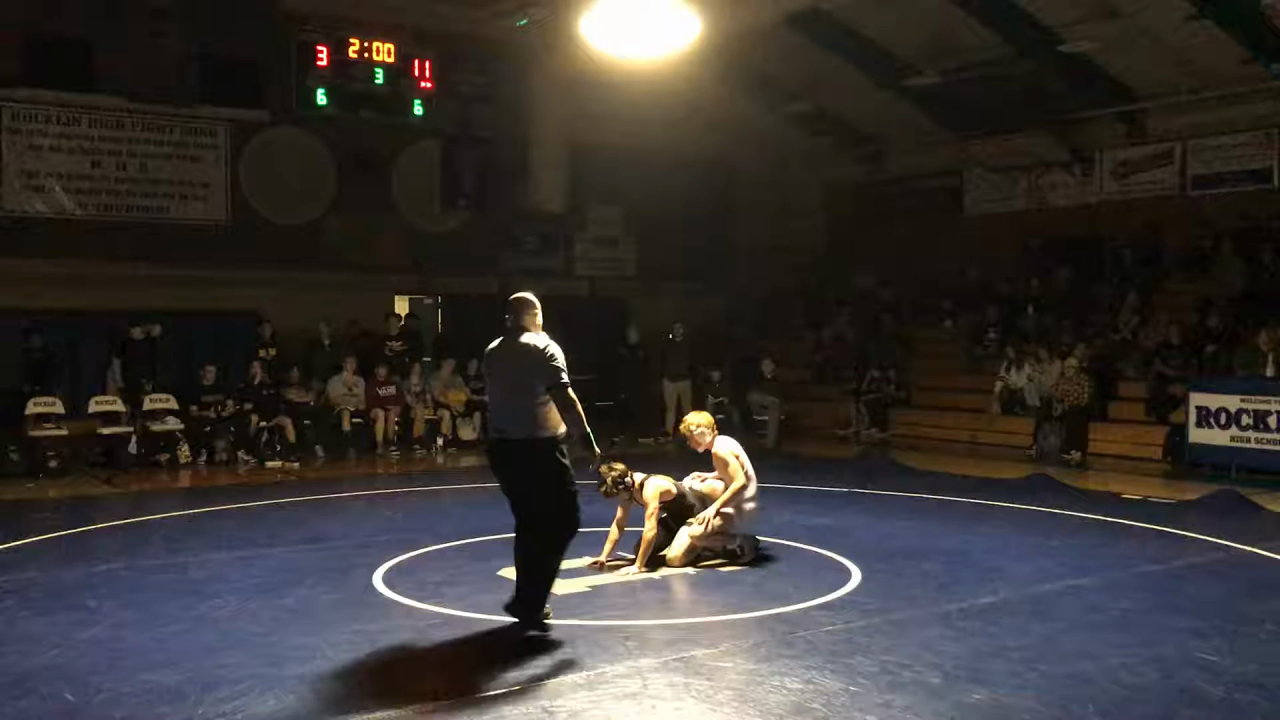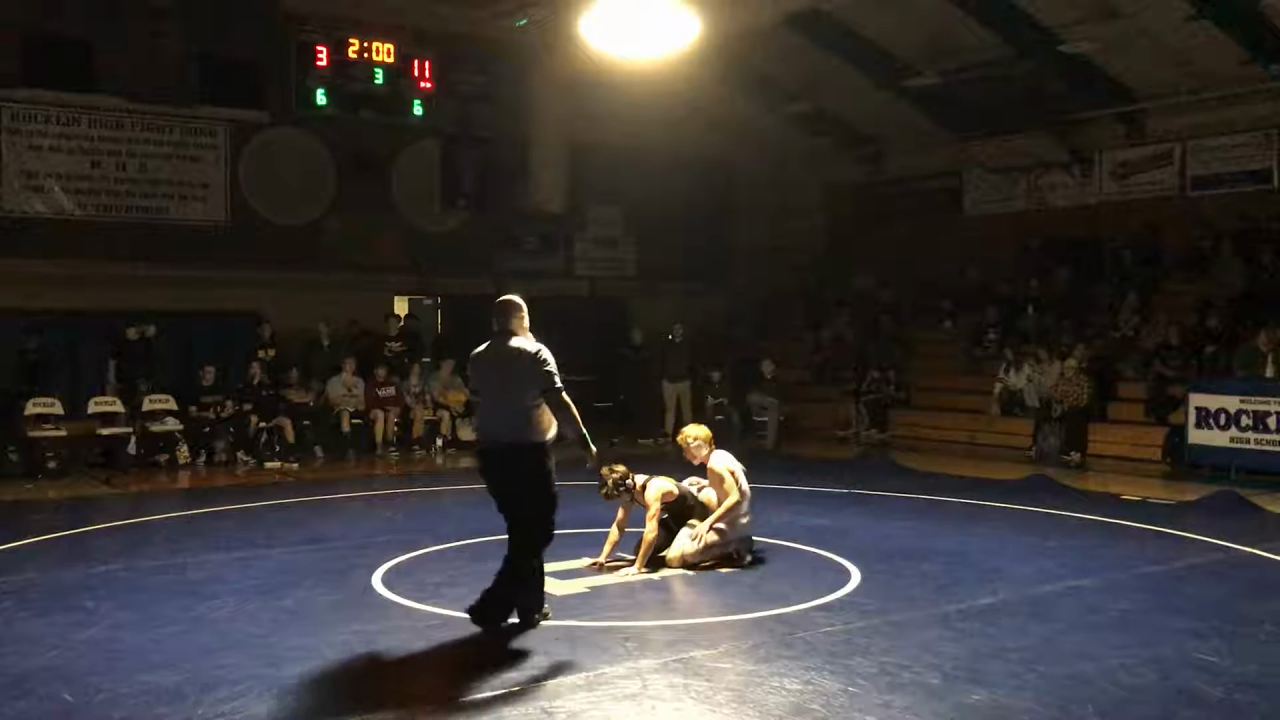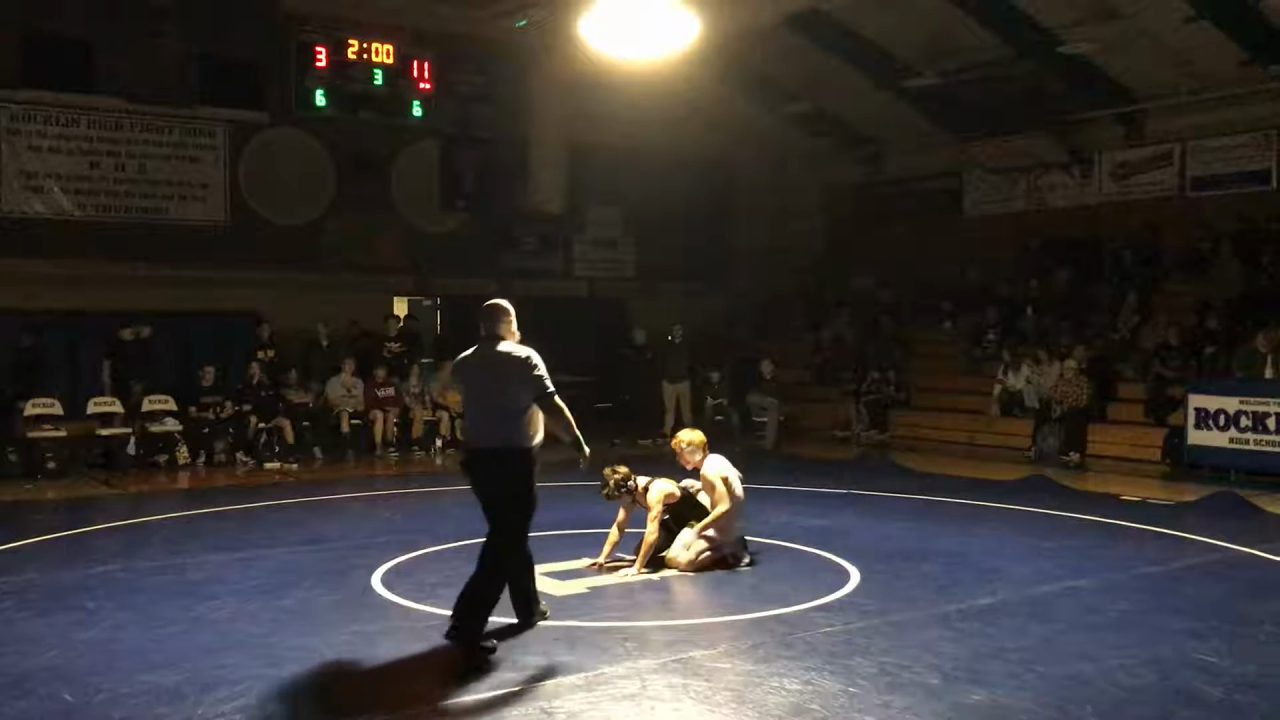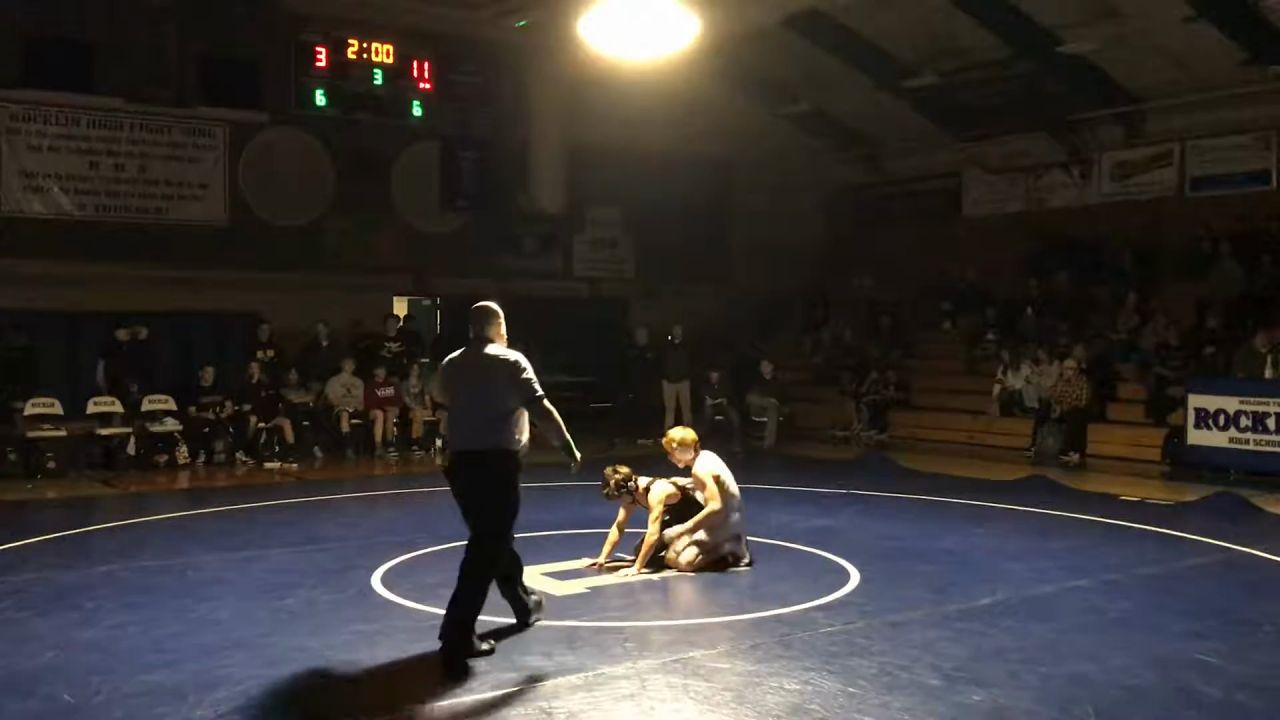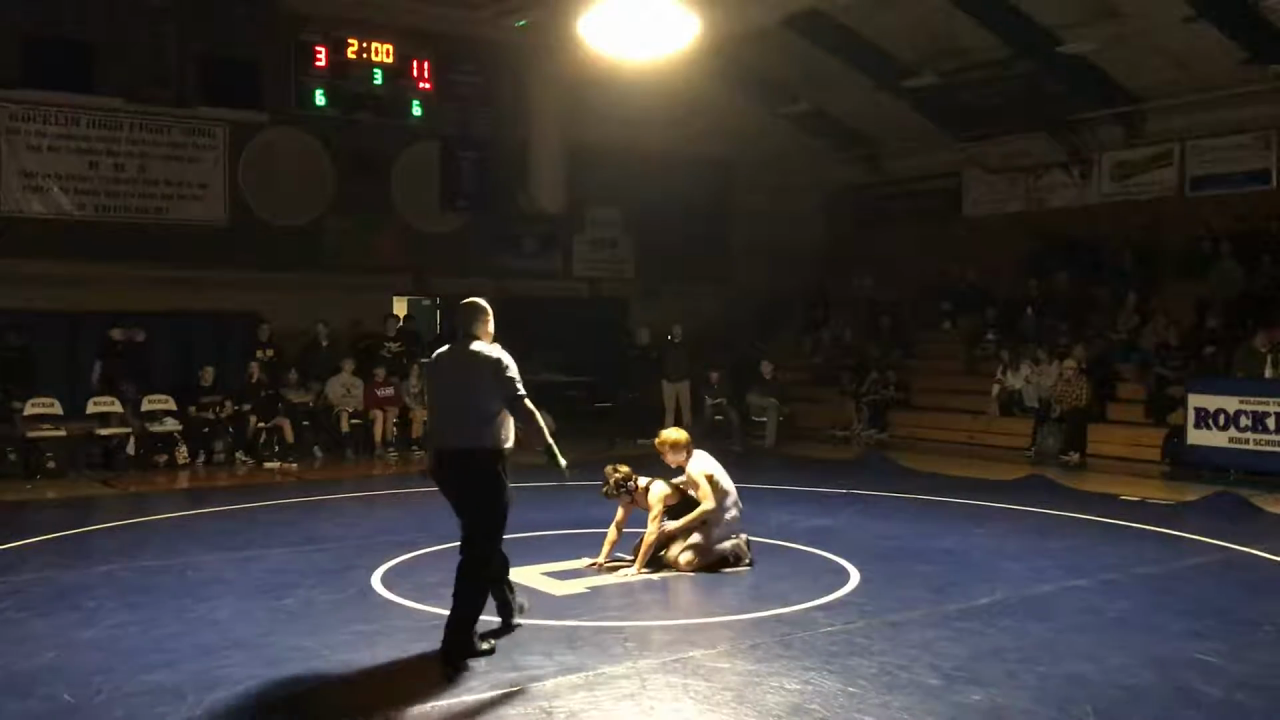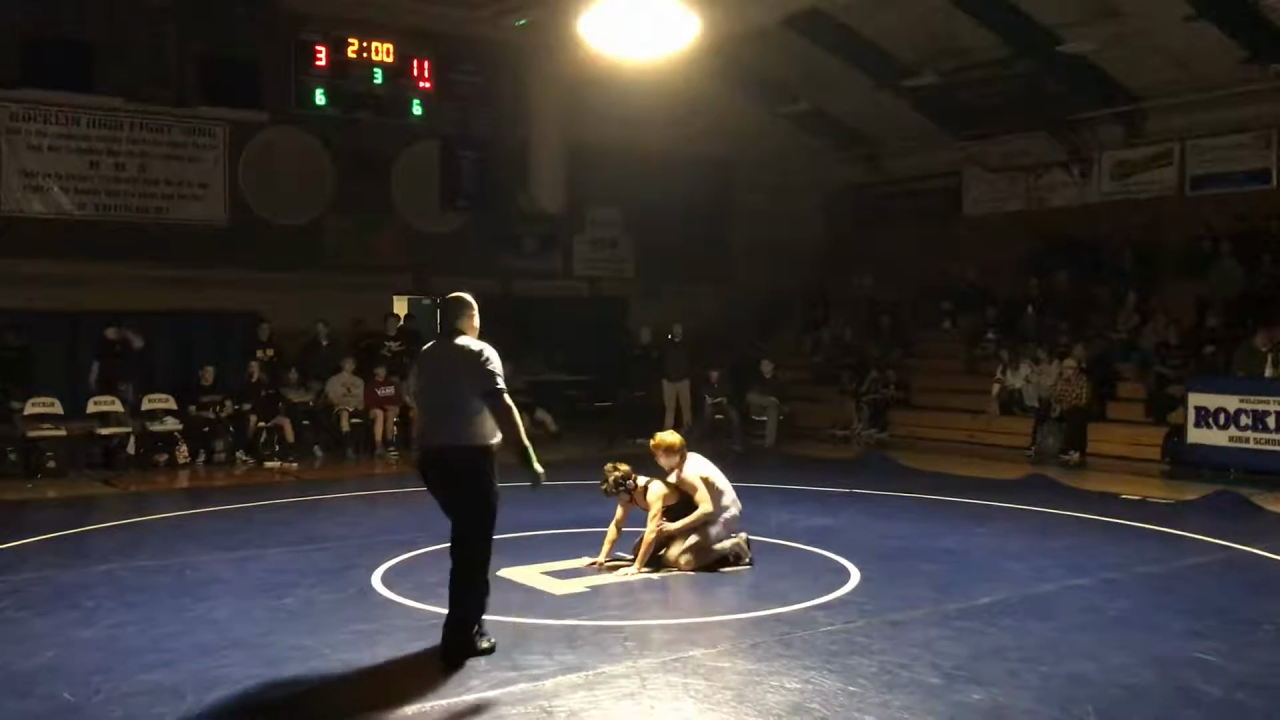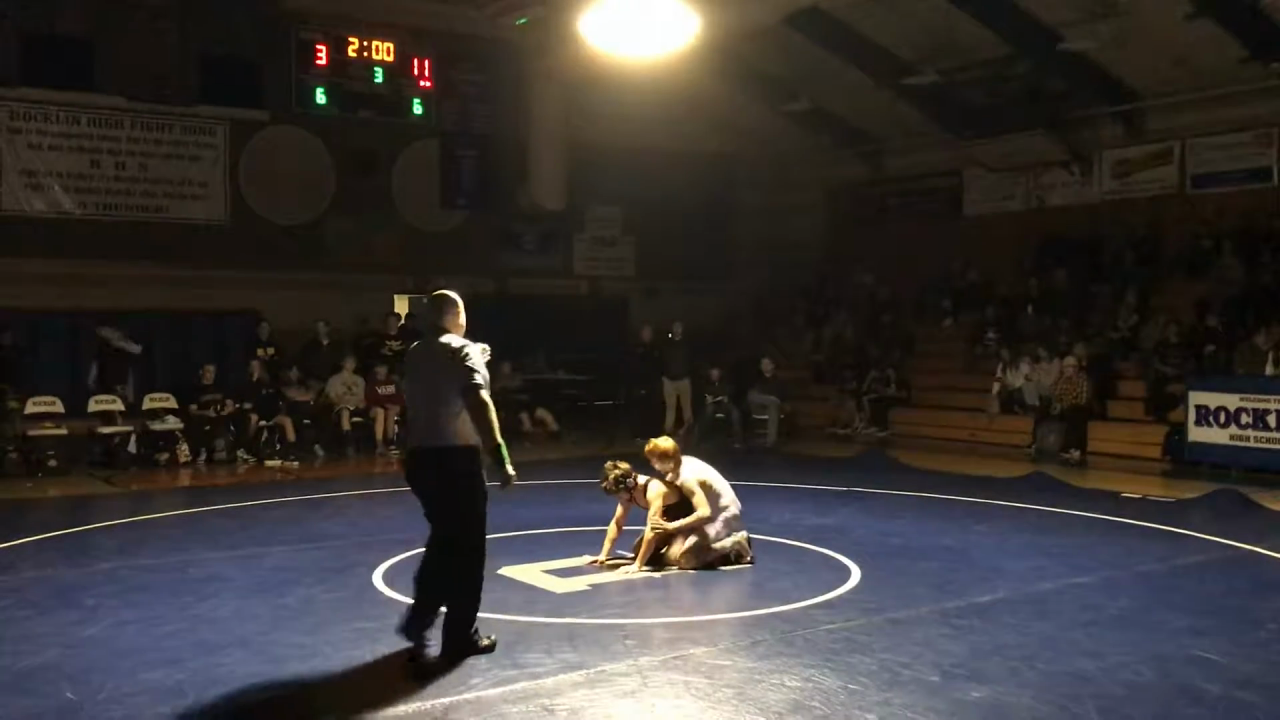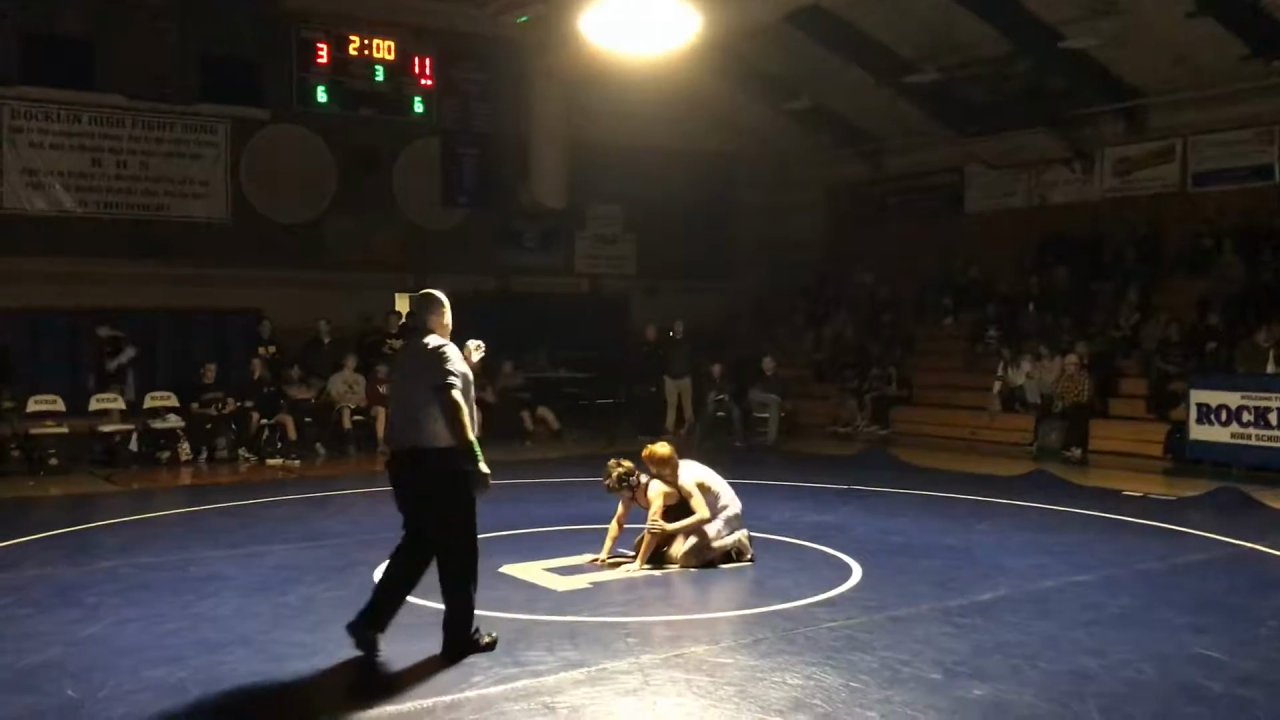
dt=0.1s
person 1, frame 1
left shoulder: (492, 352)
right shoulder: (544, 349)
right elbow: (564, 397)
right wrist: (589, 440)
left hip: (502, 447)
right hip: (538, 448)
left knee: (529, 525)
right knee: (563, 521)
left ankle: (532, 604)
right ankle: (529, 600)
person 1, frame 2
left shoulder: (478, 357)
right shoulder: (533, 352)
right elbow: (558, 400)
right wrist: (585, 440)
left hip: (491, 452)
right hip: (527, 452)
left knee: (521, 527)
right knee: (537, 530)
left ankle: (529, 605)
right ankle: (493, 605)
person 1, frame 3
left shoulder: (464, 362)
right shoulder: (523, 358)
right elbow: (551, 405)
right wrist: (578, 442)
left hip: (477, 457)
right hip: (513, 457)
left knee: (509, 533)
right knee: (507, 539)
left ankle: (529, 607)
right ankle: (467, 627)
person 1, frame 4
left shoulder: (450, 365)
right shoulder: (511, 361)
left elbow: (440, 403)
right elbow: (540, 408)
right wrist: (569, 447)
left hip: (460, 460)
right hip: (497, 461)
left knee: (493, 537)
right knee: (487, 545)
left ankle: (524, 603)
right ankle: (458, 637)
person 1, frame 5
left shoulder: (437, 361)
right shoulder: (495, 359)
left elbow: (432, 404)
right elbow: (522, 409)
right wrist: (553, 452)
left hip: (445, 460)
right hip: (481, 461)
left knee: (480, 539)
right knee: (481, 545)
left ankle: (507, 605)
right ankle: (459, 641)
person 1, frame 6
left shoulder: (426, 357)
right shoulder: (479, 353)
right elbow: (501, 405)
right wrist: (528, 455)
left hip: (433, 457)
right hip: (471, 457)
left knee: (467, 537)
right knee: (474, 544)
left ankle: (467, 622)
right ankle: (461, 638)
person 1, frame 7
left shoulder: (415, 354)
right shoulder: (461, 351)
right elbow: (477, 403)
right wrist: (501, 458)
left hip: (419, 458)
right hip: (455, 458)
left knee: (444, 540)
right knee: (467, 546)
left ankle: (419, 618)
right ankle: (460, 637)
person 1, frame 8
left shoulder: (406, 353)
right shoulder: (443, 350)
right elbow: (451, 403)
left wrist: (464, 362)
right wrist: (475, 457)
left hip: (405, 458)
right hip: (439, 459)
left knee: (417, 543)
right knee: (458, 548)
left ankle: (369, 624)
right ankle: (461, 636)
